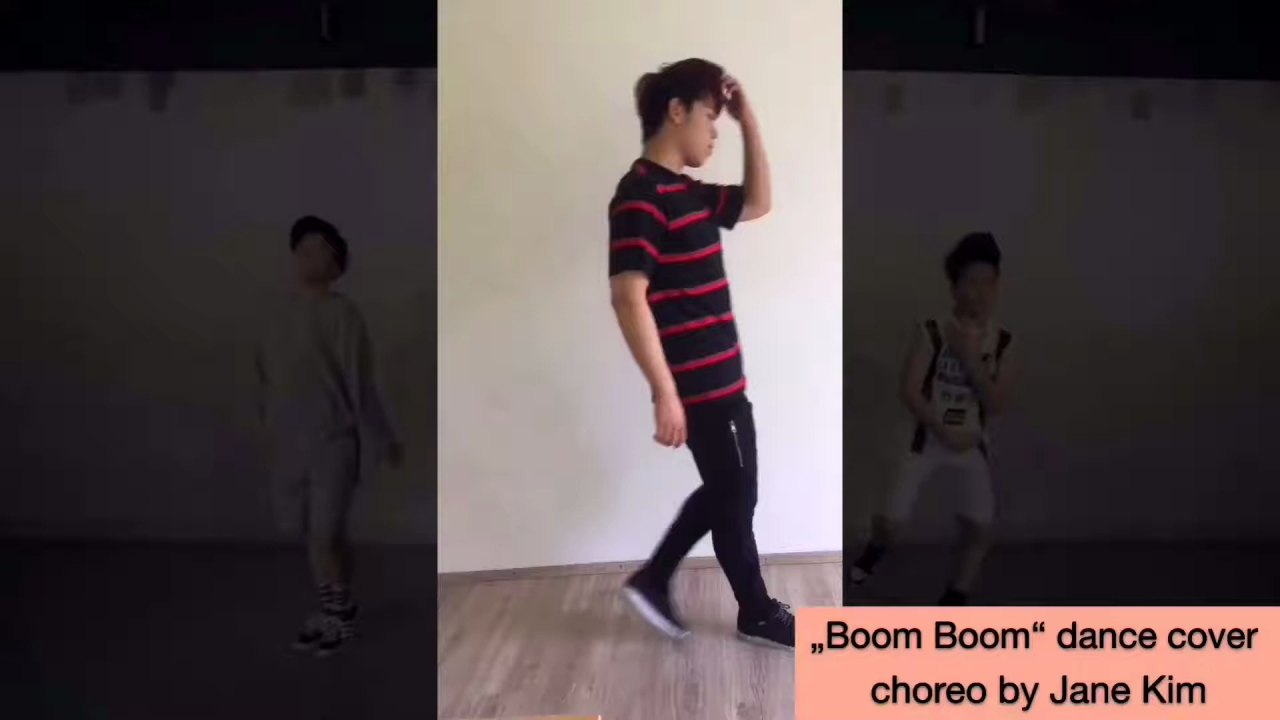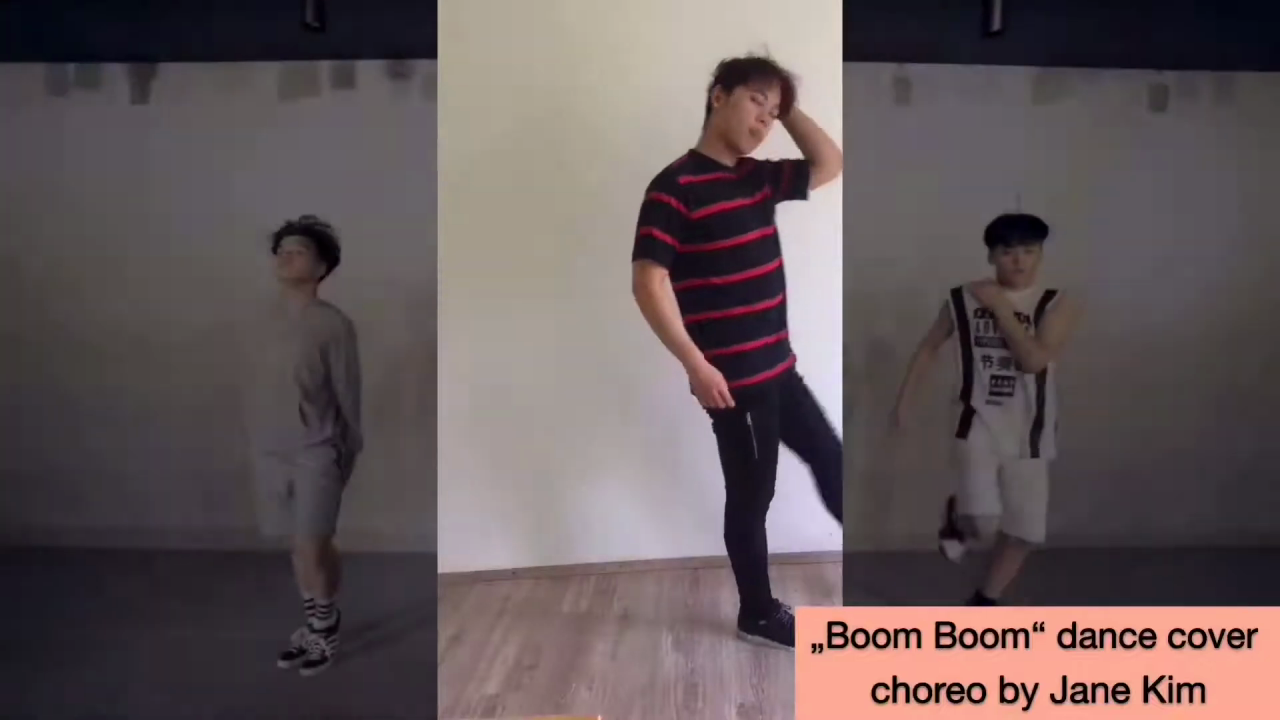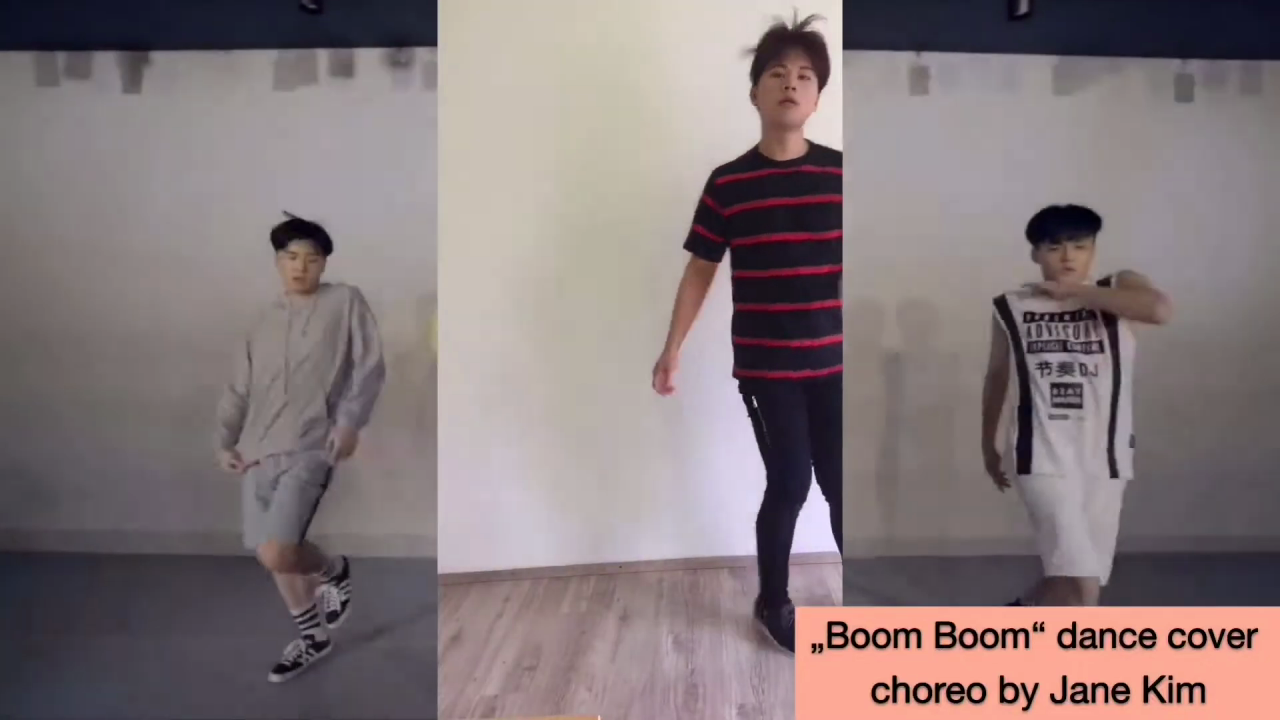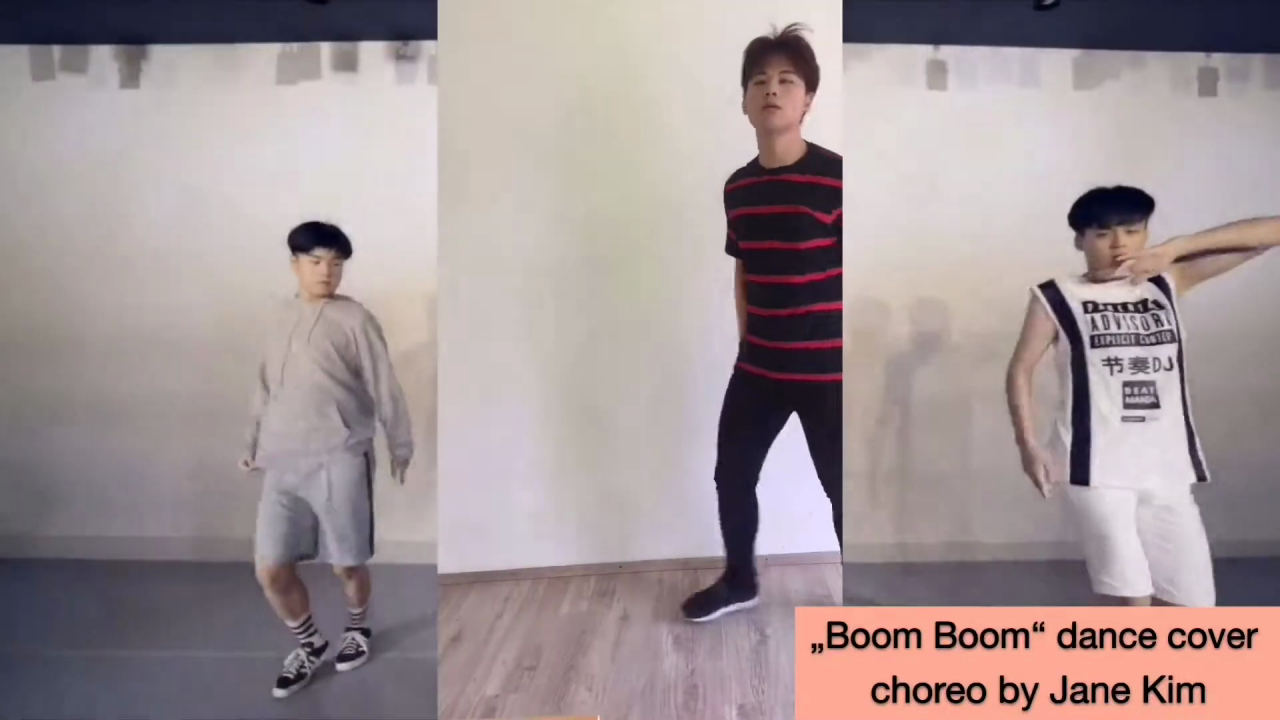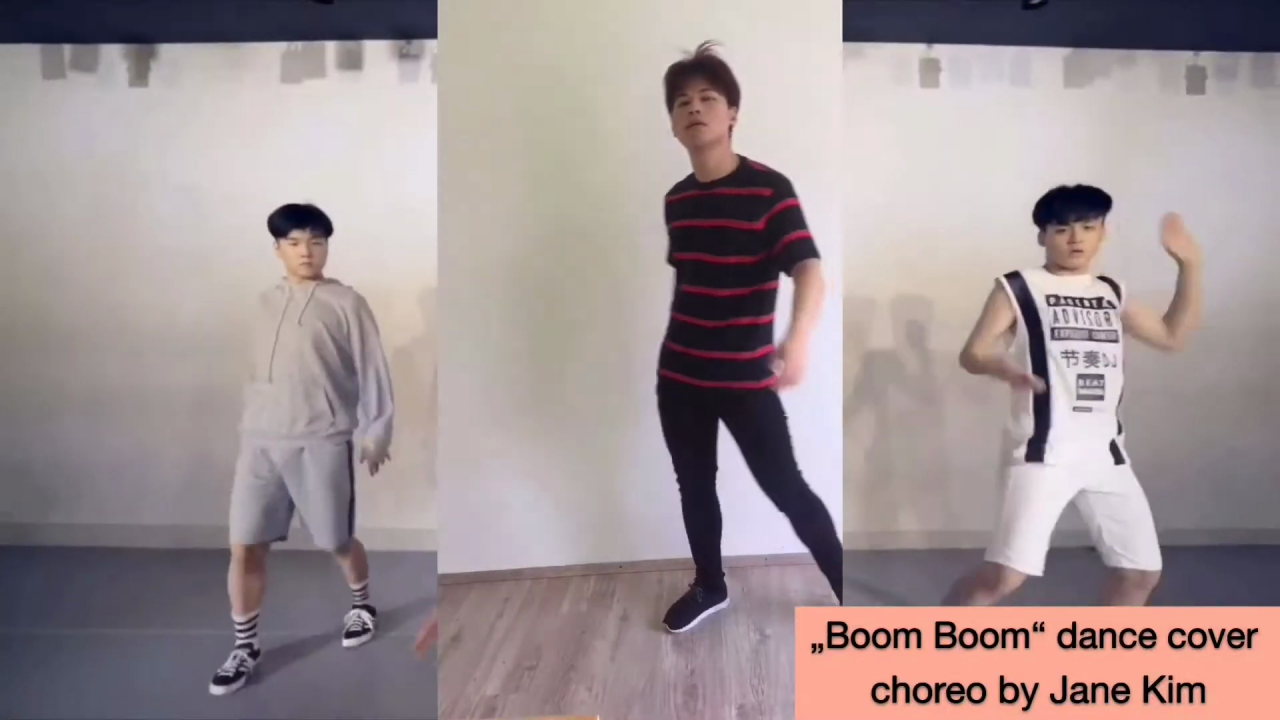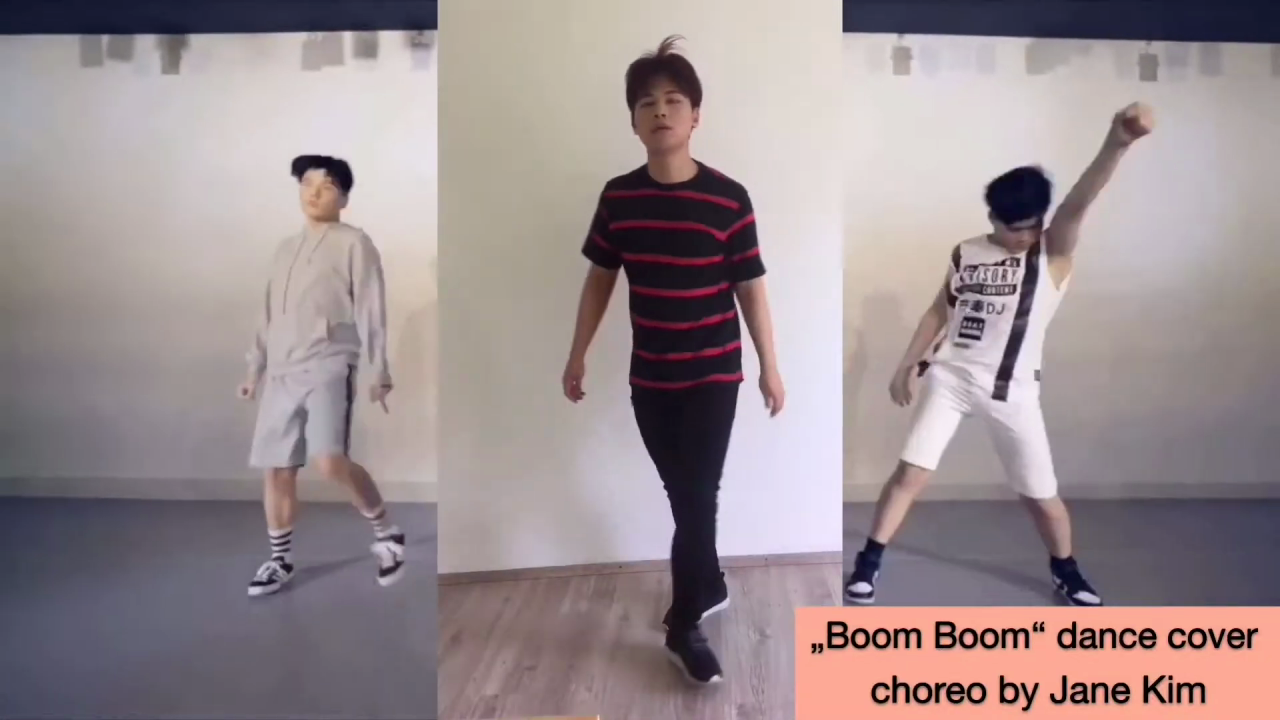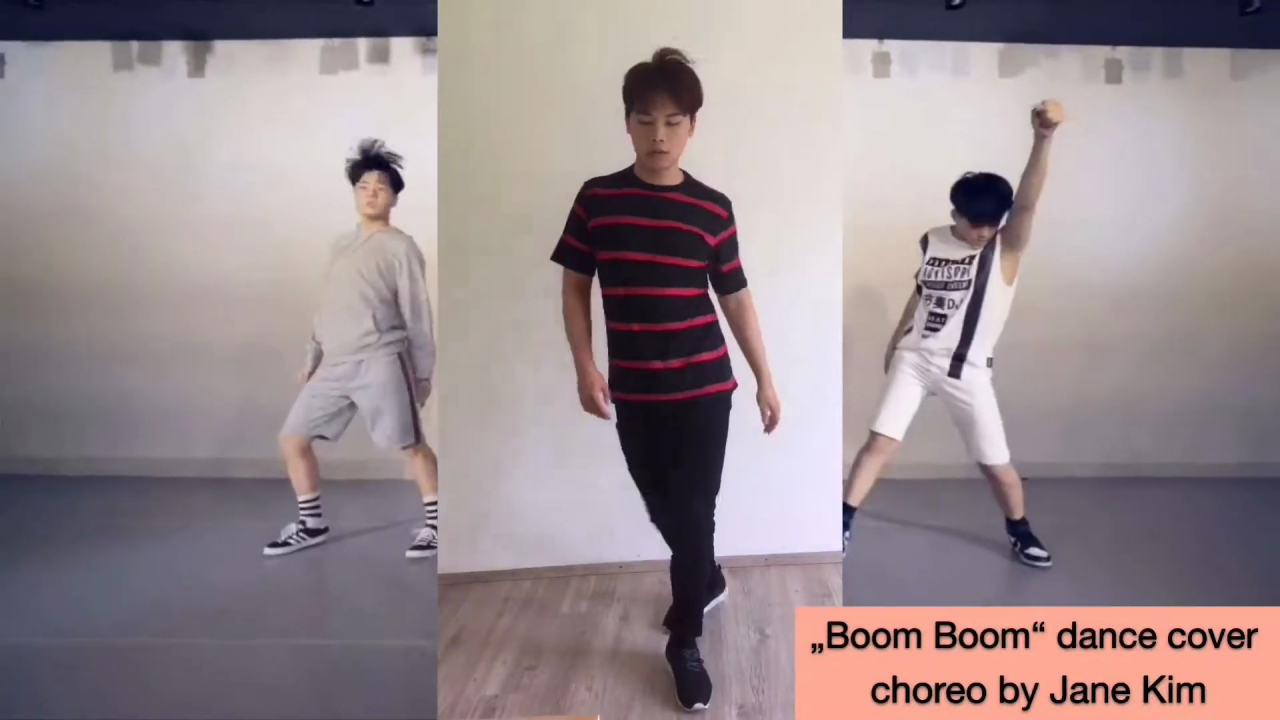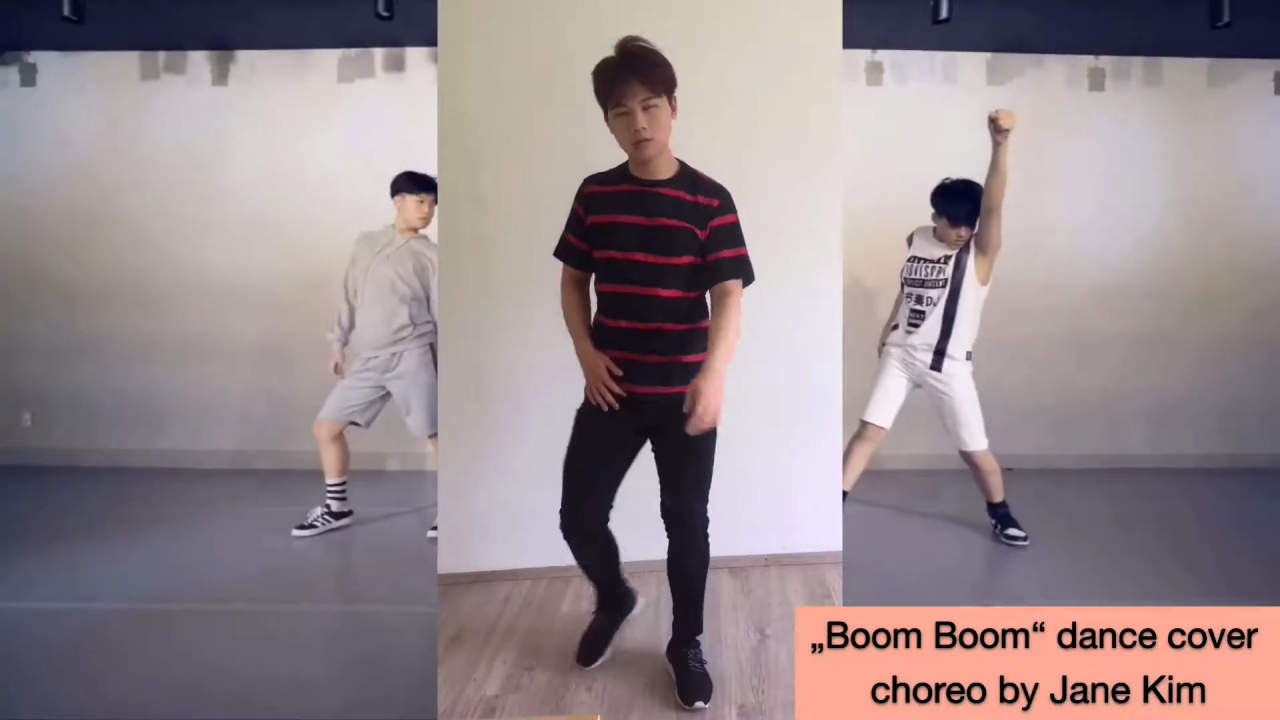
dt=0.4s
person 1, frame 1
left shoulder: (688, 192)
right shoulder: (641, 194)
left elbow: (759, 201)
right elbow: (628, 297)
left wrist: (748, 118)
right wrist: (662, 390)
left hip: (720, 377)
right hip: (701, 384)
left knee: (727, 490)
right knee: (736, 495)
left ankle: (653, 580)
right ankle: (756, 612)
person 1, frame 2
left shoulder: (757, 177)
right shoulder: (676, 186)
left elbow: (830, 163)
right elbow: (648, 284)
left wrist: (789, 114)
right wrist: (696, 364)
left hip: (777, 363)
right hip: (733, 374)
left knee: (829, 457)
right knee: (751, 491)
right ankle: (758, 611)
person 1, frame 3
left shoulder: (841, 173)
right shoulder: (727, 183)
left elbow: (854, 259)
right elbow: (699, 270)
right wrist: (671, 351)
left hip: (835, 363)
right hip: (766, 368)
left knee: (842, 487)
right knee: (788, 486)
right ankle: (773, 603)
person 1, frame 4
left shoulder: (836, 177)
right shoulder: (737, 188)
left elbow: (850, 272)
left hip: (825, 369)
right hip: (757, 367)
left knee: (840, 488)
right knee: (732, 476)
right ankle: (739, 579)
person 1, frame 5
left shoulder: (769, 190)
right shoulder: (677, 199)
left elbow: (810, 274)
left wrist: (797, 341)
left hip: (745, 377)
right hip: (680, 375)
left knee: (784, 487)
right knee: (694, 484)
left ankle: (844, 589)
right ankle: (709, 584)
person 1, frame 6
left shoulder: (728, 197)
right shoulder: (618, 197)
left elbow: (751, 285)
right elbow: (600, 279)
left wrist: (769, 365)
right wrist: (578, 355)
left hip: (712, 374)
right hip: (650, 376)
left knee: (694, 495)
right knee: (685, 492)
left ankle: (686, 626)
right ankle: (709, 587)
person 1, frame 7
left shoulder: (713, 209)
right shoulder: (597, 198)
left elbow: (735, 298)
right elbow: (574, 286)
left wrist: (765, 379)
right wrist: (583, 367)
left hip: (704, 389)
right hip: (632, 393)
left knee: (694, 516)
right knee: (665, 514)
left ankle: (685, 642)
right ankle: (707, 582)
person 1, frame 8
left shoulder: (709, 200)
right shoulder: (595, 194)
left elbow: (729, 297)
right elbow: (573, 281)
left wrist: (711, 378)
right wrist: (587, 354)
left hip: (684, 389)
right hip: (613, 385)
left knee: (685, 519)
right knee: (579, 513)
left ankle: (686, 644)
right ankle: (614, 599)
person 2, frame 1
left shoulder: (341, 313)
right shoulder: (287, 311)
left elbow: (358, 381)
right elbow: (265, 369)
left wrist: (381, 438)
right wrist: (268, 420)
left hip: (332, 442)
right hip: (288, 441)
left knee: (327, 534)
right knee: (307, 533)
left ankle: (343, 610)
right ankle: (327, 607)
person 2, frame 2
left shoulder: (333, 324)
right shoulder: (268, 316)
left elbow: (347, 393)
left wrist: (350, 449)
right wrist: (257, 432)
left hip: (315, 451)
right hip: (267, 449)
left knee: (314, 546)
right knee: (296, 543)
left ankle: (326, 626)
right ankle: (313, 622)
person 2, frame 3
left shoulder: (346, 302)
right shoulder: (267, 320)
left elbow: (369, 367)
right elbow: (240, 386)
left wrist: (348, 420)
right wrist: (225, 441)
left hip: (309, 451)
right hip: (259, 453)
left knee: (275, 552)
right knee: (276, 557)
left ankle: (334, 573)
right ankle: (313, 636)
person 2, frame 4
left shoulder: (356, 320)
right shoulder: (282, 317)
left elbow: (384, 391)
left wrist: (401, 450)
right wrist: (253, 441)
left hip: (339, 459)
right hip: (283, 461)
left knee: (348, 563)
right knee: (271, 571)
left ankle: (356, 630)
right ankle: (309, 646)
person 2, frame 5
left shoulder: (346, 303)
right shoulder: (267, 303)
left elbow: (373, 373)
left wrist: (379, 432)
right wrist: (248, 432)
left hip: (321, 443)
right hip: (261, 442)
left knee: (337, 541)
right knee: (244, 549)
left ankle: (362, 603)
right ankle: (246, 647)
person 2, frame 6
left shoulder: (353, 243)
right shoulder: (289, 247)
left elbow: (371, 312)
left wrist: (378, 370)
right wrist: (253, 369)
left hip: (328, 368)
right hip: (281, 374)
left knee: (328, 462)
right knee: (274, 471)
left ankle: (385, 529)
right ankle: (281, 561)
person 2, frame 7
left shoulder: (401, 248)
right shoulder: (341, 245)
left elbow: (417, 313)
left wrist: (423, 372)
right wrist: (312, 357)
left hip: (379, 362)
right hip: (335, 365)
left knee: (411, 445)
right knee: (291, 440)
left ankle: (435, 524)
right ankle: (311, 525)
person 2, frame 8
left shoulder: (430, 254)
right shoulder: (365, 244)
left elbow: (440, 312)
right elbow: (350, 298)
right wrist: (339, 343)
left hip: (413, 356)
right hip: (370, 358)
left knee: (435, 434)
right knee: (326, 426)
right ankle: (336, 508)
person 3, frame 1
left shoulder: (1002, 342)
right shoulder: (932, 331)
left elbow: (997, 405)
right elbow: (909, 390)
left wrist: (973, 356)
right wrist: (939, 431)
left hip: (970, 441)
right hip: (925, 436)
left knee: (978, 525)
right knee: (893, 519)
left ankle: (954, 600)
right ankle: (875, 549)
person 3, frame 2
left shoulder: (1060, 304)
right shoulder: (962, 299)
left elbow: (1034, 359)
right elbow: (928, 348)
left wrist: (999, 305)
right wrist: (903, 400)
left hip: (1028, 436)
right hip: (977, 427)
left knee: (1021, 537)
right knee: (983, 527)
left ankle: (979, 608)
right ankle: (959, 515)
person 3, frame 3
left shoulder: (1117, 290)
right shoulder: (1011, 307)
left elbow: (1159, 311)
right elbow: (997, 376)
left wrist: (1076, 290)
right wrist: (988, 443)
left hip: (1103, 460)
right hip: (1042, 459)
left knee: (1087, 578)
right knee: (1078, 580)
person 3, frame 4
left shoulder: (1168, 283)
right shoulder: (1054, 299)
right elbow: (1020, 370)
left wrist: (1174, 248)
right wrist: (1027, 443)
left hip: (1166, 469)
right hip: (1095, 467)
left knee: (1190, 602)
right knee: (1127, 600)
person 3, frame 5
left shoulder: (1112, 292)
right shoulder: (1018, 288)
left elbow: (1174, 336)
right elbow: (972, 354)
left wrist: (1190, 263)
right wrist: (1013, 368)
left hip: (1104, 452)
right hip: (1041, 451)
left knee: (1143, 568)
right knee: (1008, 574)
person 3, frame 6
left shoulder: (1053, 250)
right shoulder: (965, 254)
left elbow: (1079, 201)
right elbow: (939, 311)
left wrist: (1119, 142)
right wrist: (907, 364)
left hip: (1011, 388)
right hip: (949, 376)
left knee: (1041, 493)
right knee: (911, 472)
left ankle: (1065, 570)
right ankle: (869, 563)
person 3, frame 7
left shoulder: (1007, 249)
right shoulder: (932, 241)
left elbow: (1028, 201)
left wrist: (1043, 138)
right wrist: (896, 338)
left hip: (967, 370)
right hip: (914, 358)
left knee: (995, 462)
right knee: (880, 441)
left ankle: (1021, 532)
right ankle: (842, 523)
person 3, frame 8
left shoulder: (981, 251)
right shoulder: (916, 240)
left elbow: (993, 205)
left wrist: (1000, 144)
right wrist: (887, 329)
left hip: (949, 363)
right hip: (901, 353)
left knee: (975, 449)
right knee: (870, 430)
left ankle: (1001, 514)
